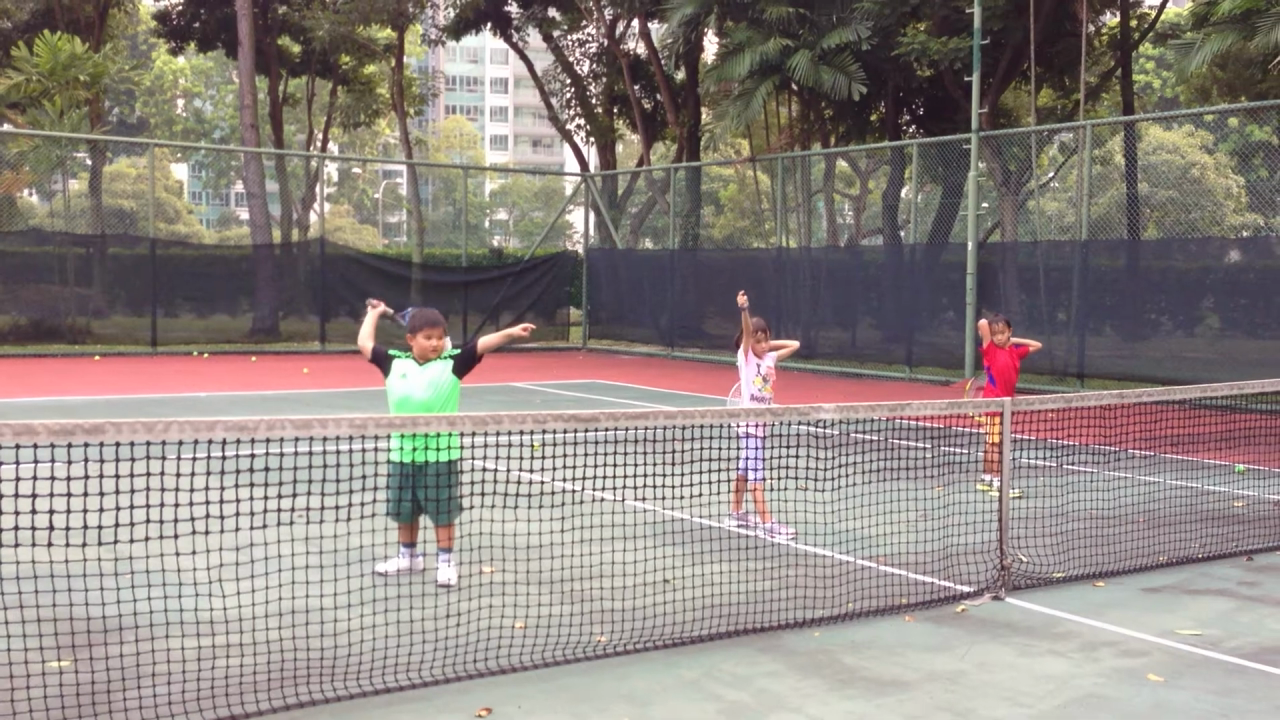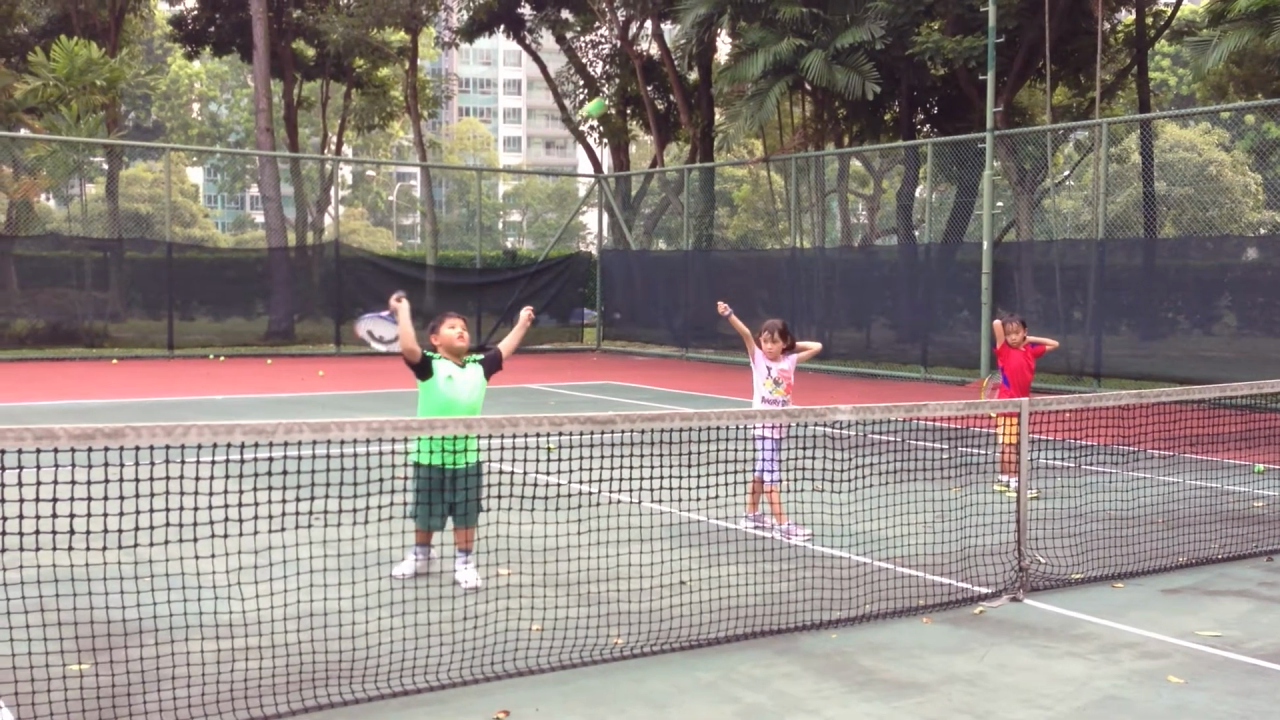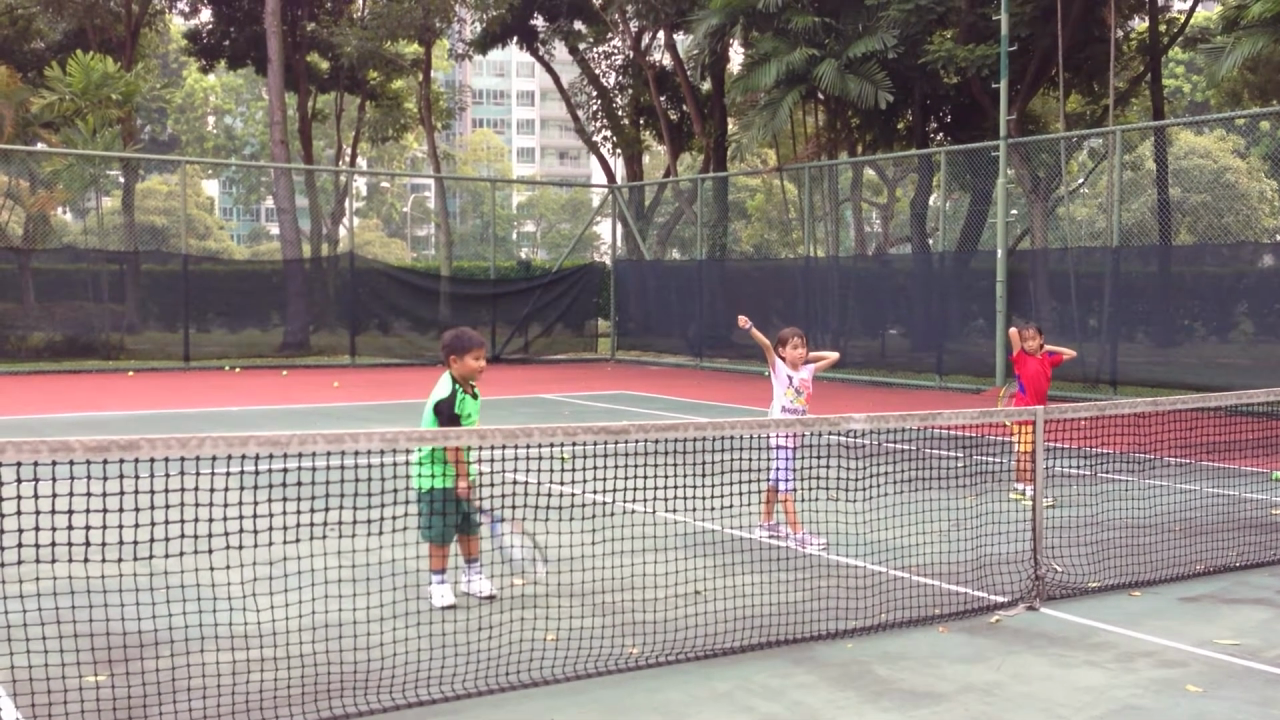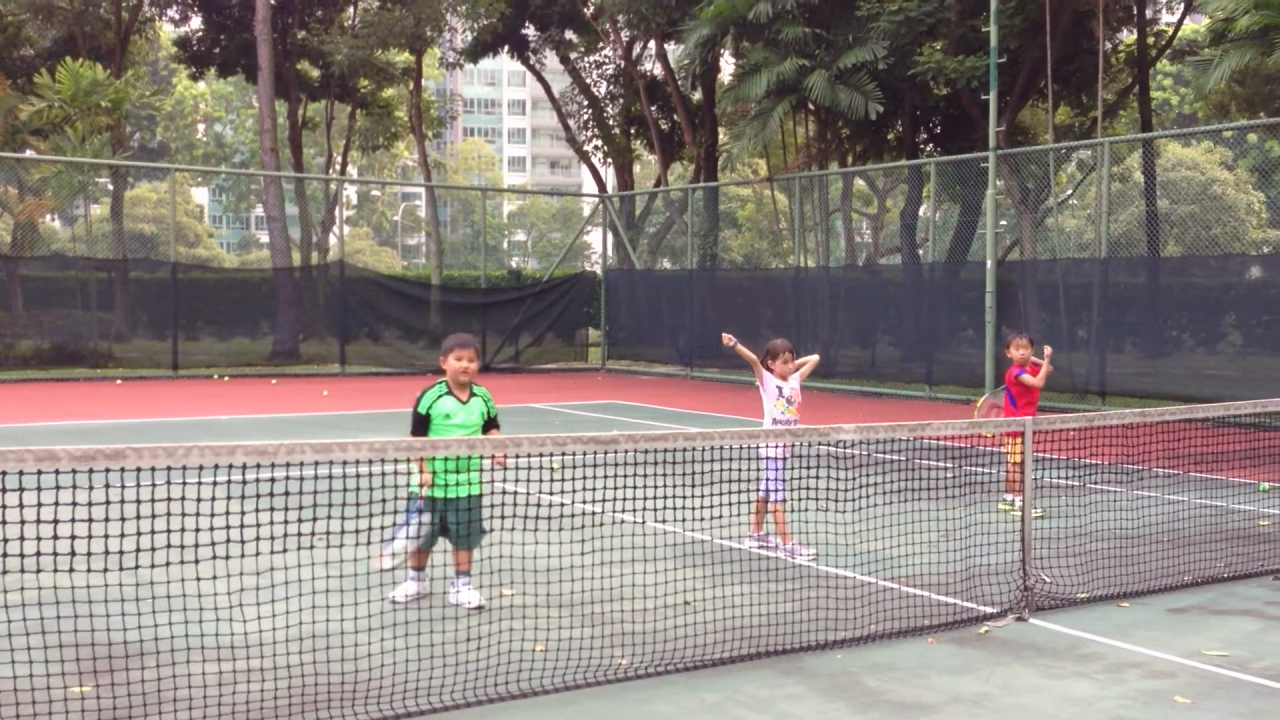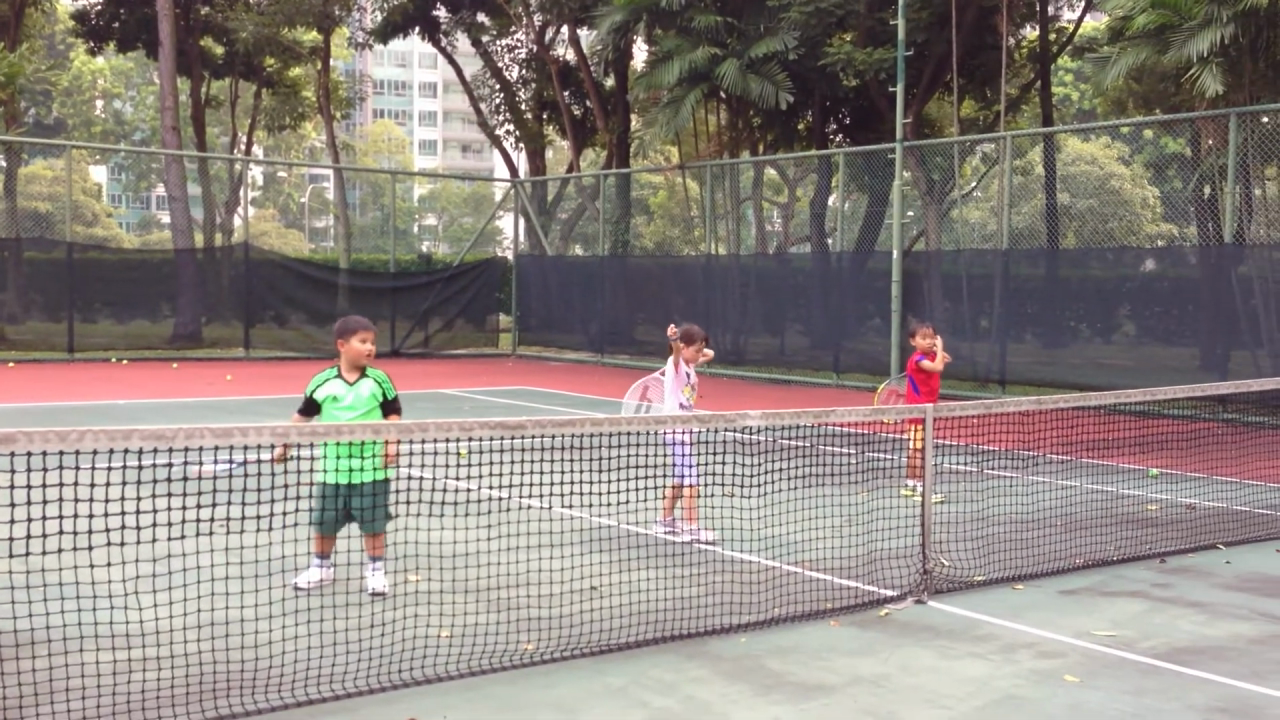
dt=1s
person 1, frame 1
left shoulder: (453, 363)
right shoulder: (394, 362)
left elbow: (481, 344)
right elbow: (365, 343)
left wrist: (510, 332)
right wrist: (374, 313)
left hip: (440, 452)
right hip: (403, 451)
left knee: (443, 511)
right knee: (404, 510)
left ankle: (446, 561)
right ankle: (408, 557)
person 1, frame 2
left shoulder: (479, 366)
right shoulder: (429, 364)
left elbow: (503, 351)
right elbow: (408, 347)
left wrist: (522, 323)
right wrist: (402, 312)
left hip: (467, 455)
right hip: (431, 453)
left knee: (466, 514)
right knee: (427, 513)
left ankle: (465, 564)
right ankle: (420, 556)
person 1, frame 3
left shoulder: (465, 385)
right shoulder: (448, 396)
right wrist: (461, 477)
left hip: (458, 471)
right hip: (438, 473)
left knee: (469, 526)
right knee: (441, 532)
left ankle: (473, 575)
right ankle: (439, 584)
person 1, frame 4
left shoulder: (483, 398)
right shoulder: (430, 397)
left elbow: (491, 429)
right elbow: (417, 436)
right wrist: (422, 470)
left hip: (467, 482)
right hip: (432, 482)
left knee: (465, 537)
right knee: (420, 535)
left ankle: (462, 585)
right ankle: (416, 579)
person 1, frame 5
left shoulder: (379, 380)
right shoulder: (322, 382)
left elbow: (393, 414)
right elbow: (303, 416)
left wrist: (392, 443)
right wrist: (284, 445)
left hip: (370, 467)
right hip: (333, 467)
left knee: (374, 522)
right knee: (325, 521)
left ankle: (375, 571)
right ankle: (321, 567)
person 2, frame 1
left shoulder: (770, 359)
right shoulder: (745, 356)
left elbow: (794, 345)
right elbow: (746, 331)
left wrist: (770, 343)
right wrist: (744, 309)
left hip: (761, 422)
right hip: (750, 422)
left knee: (745, 470)
right knee: (756, 474)
left ankle: (736, 514)
right ankle: (766, 523)
person 2, frame 2
left shoulder: (789, 361)
right shoulder: (758, 358)
left elbow: (816, 346)
right elbow: (745, 334)
left wrist: (792, 344)
right wrist: (728, 314)
left hip: (779, 424)
right hip: (764, 424)
left knee: (761, 472)
right knee: (771, 475)
left ankle: (751, 515)
right ankle: (782, 524)
person 2, frame 3
left shoulder: (807, 371)
right shoulder: (778, 368)
left elbow: (834, 356)
right elbow: (766, 346)
left wrist: (809, 355)
right wrist: (749, 328)
left hip: (795, 434)
right hip: (781, 433)
left knee: (777, 480)
right knee: (786, 484)
left ankle: (766, 524)
right ankle: (797, 534)
person 2, frame 4
left shoulder: (795, 380)
right shoulder: (767, 380)
left elbow: (814, 358)
right elbow: (754, 361)
left wrist: (795, 363)
right wrist: (735, 345)
left hip: (785, 444)
right hip: (772, 444)
left knee: (766, 491)
right knee: (778, 495)
left ankle: (756, 535)
right ankle: (787, 544)
person 2, frame 5
left shoulder: (689, 365)
right shoulder: (676, 364)
left elbow: (710, 354)
right elbow: (676, 350)
left wrist: (696, 350)
right wrist: (673, 338)
left hip: (683, 428)
right hip: (677, 428)
left knee: (679, 477)
right knee: (690, 478)
left ankle: (666, 520)
right ankle: (692, 527)
person 3, frame 1
left shoulder: (1015, 351)
right shoulder: (990, 350)
left elbow: (1037, 345)
right elbow: (982, 323)
left wrist: (1014, 340)
right wrist: (984, 335)
left knee: (992, 444)
right knee: (994, 444)
left ankle: (987, 479)
right ankle: (997, 482)
person 3, frame 2
left shoulder: (1031, 350)
right shoulder: (1004, 350)
left elbow: (1054, 344)
right elbow: (996, 323)
left wrist: (1030, 339)
right wrist: (1002, 326)
left knee: (1009, 445)
right knee: (1010, 445)
left ankle: (1003, 479)
right ankle: (1014, 483)
person 3, frame 3
left shoulder: (1048, 359)
right shoulder: (1021, 358)
left elbow: (1072, 354)
right elbow: (1012, 331)
left wrist: (1047, 347)
right wrist: (1019, 332)
left knee: (1024, 452)
right knee: (1026, 453)
left ankle: (1019, 488)
right ankle: (1029, 491)
person 3, frame 4
left shoulder: (1031, 369)
right shoulder: (1016, 372)
left elbow: (1048, 369)
right elbow: (1039, 383)
left wrist: (1034, 360)
right wrist: (1047, 359)
left knee: (1014, 463)
right knee: (1017, 463)
left ankle: (1008, 498)
right ankle: (1019, 502)
person 3, frame 5
left shoulder: (929, 357)
right shoulder: (918, 359)
left elbow: (946, 359)
right elbow: (938, 367)
left wrist: (937, 349)
right wrist: (940, 348)
left knee: (914, 449)
right knee: (918, 449)
left ankle: (910, 484)
right ankle: (920, 488)
